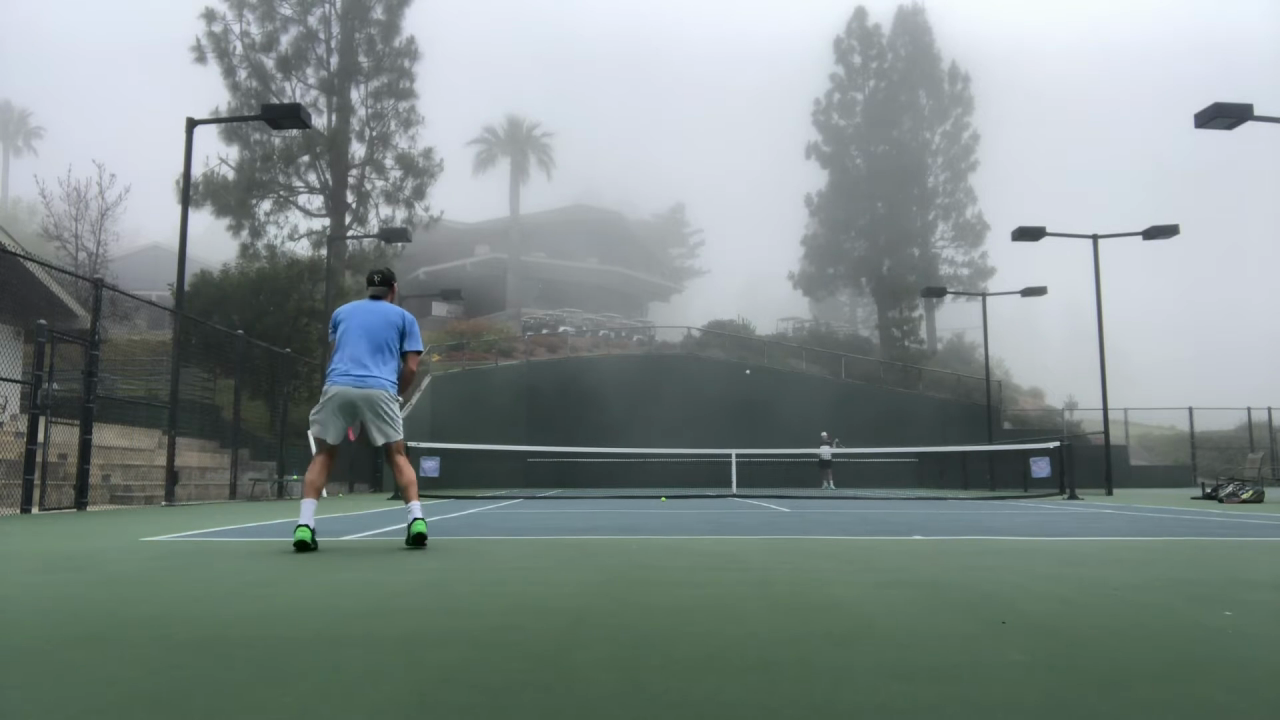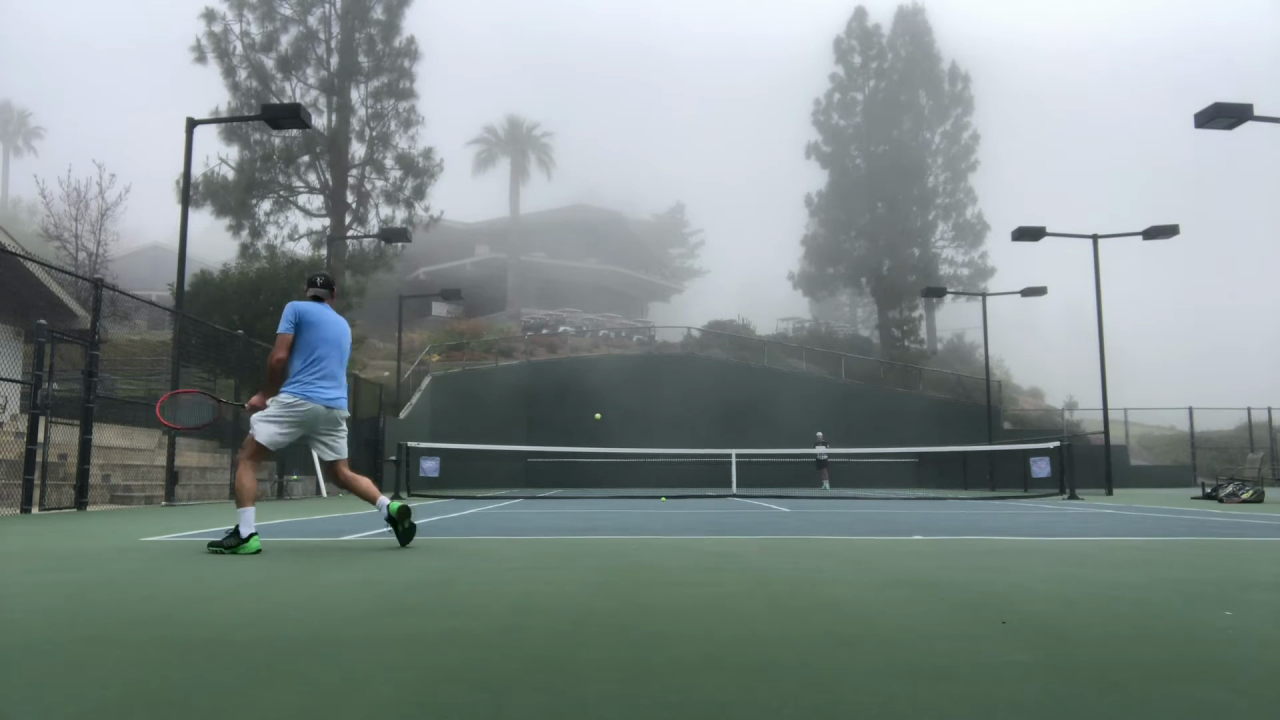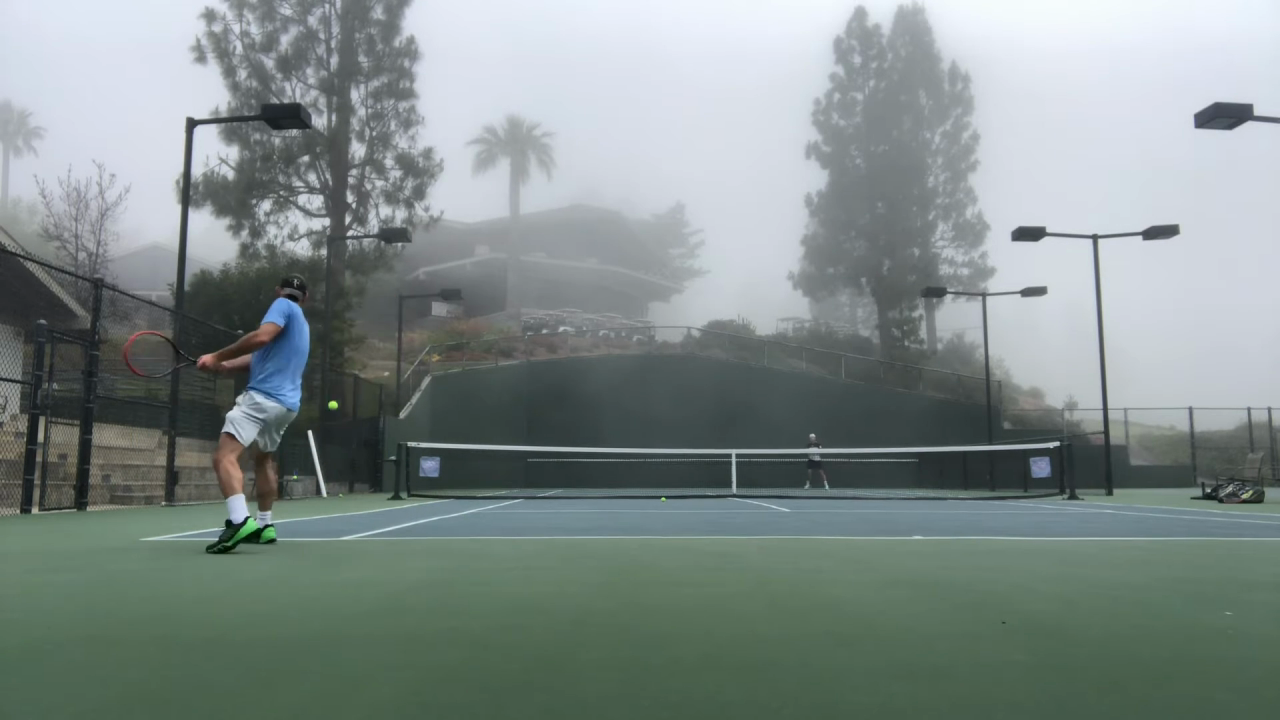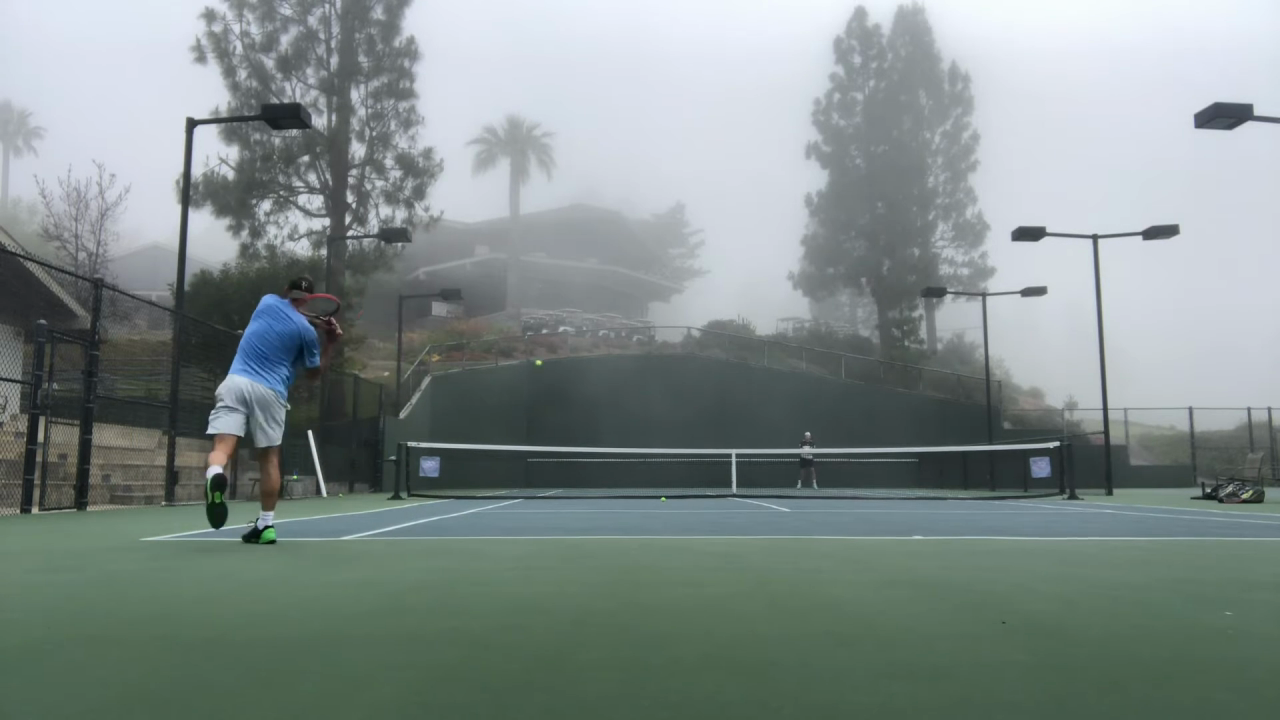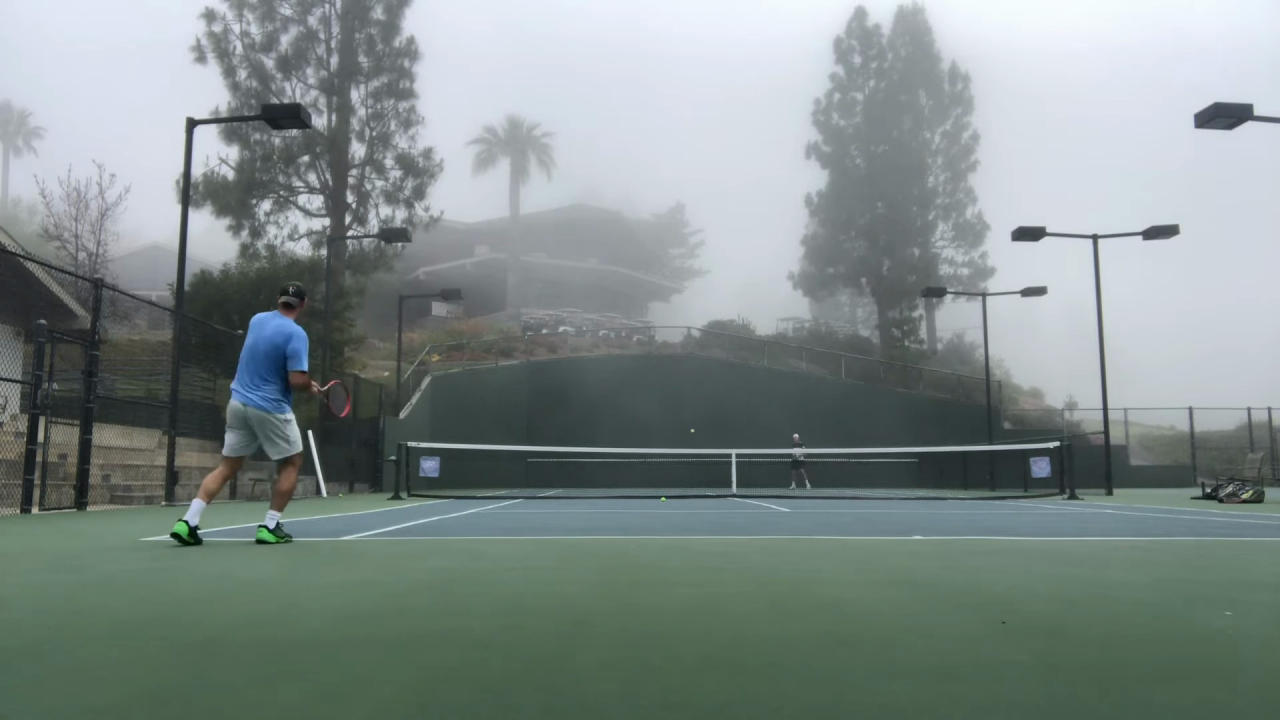
dt=0.4s
person 1, frame 1
left shoulder: (342, 312)
right shoulder: (405, 318)
right elbow: (411, 368)
right wrist: (396, 396)
left hip: (337, 387)
right hip: (379, 390)
left knee: (323, 456)
right knee: (397, 457)
left ankle: (305, 526)
right ankle: (416, 520)
person 1, frame 2
left shoulder: (296, 308)
right shoulder: (343, 325)
left elbow: (279, 357)
left wrist: (265, 394)
left hip: (298, 399)
right hip: (334, 407)
left knee: (247, 459)
right knee: (341, 474)
left ankle: (246, 535)
right ankle: (391, 510)
person 1, frame 3
left shoulder: (283, 306)
right shoulder: (301, 321)
left elbow: (261, 337)
right elbow: (259, 358)
left wrist: (217, 358)
right wrist: (226, 366)
left hip: (263, 399)
right hip: (286, 404)
left knee: (224, 457)
right knee: (264, 460)
left ankle: (240, 523)
right ankle: (265, 526)
person 1, frame 4
left shoulder: (268, 301)
right shoulder: (308, 333)
right elbow: (314, 374)
left wrist: (320, 324)
right wrist: (331, 344)
left hip: (236, 383)
right hip: (271, 392)
left knee: (222, 448)
right knee: (269, 459)
left ankle: (217, 482)
right ankle: (265, 525)
person 1, frame 5
left shoulder: (257, 320)
right shoulder: (297, 334)
right elbow: (296, 381)
left wrist: (298, 366)
right wrist: (309, 385)
left hip: (239, 402)
right hip: (271, 408)
left knee: (227, 467)
right knee: (292, 463)
left ankle: (188, 523)
right ankle: (270, 526)
